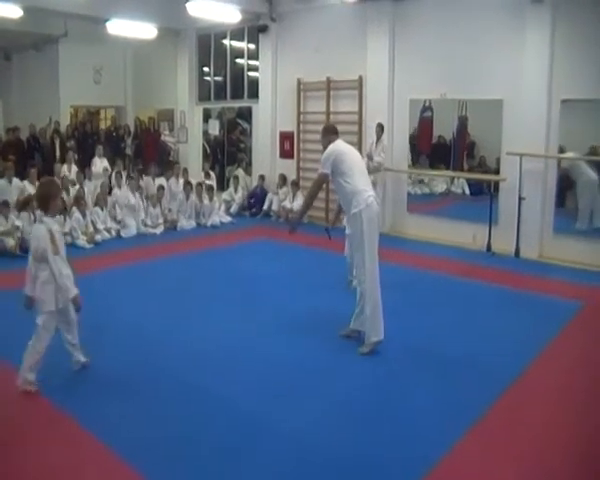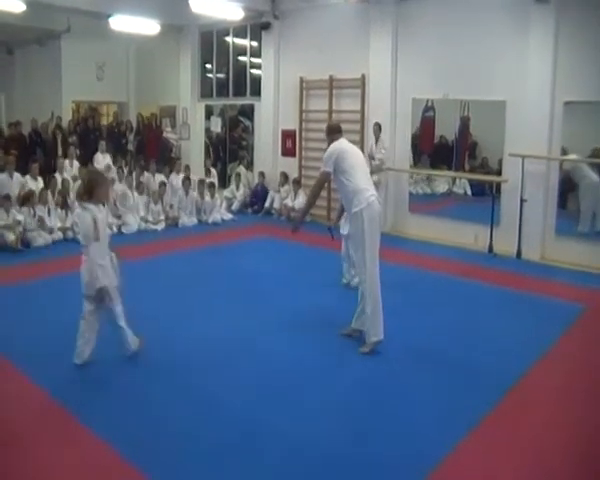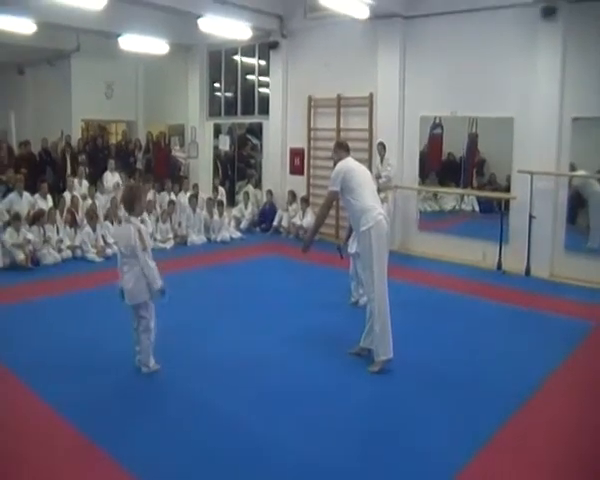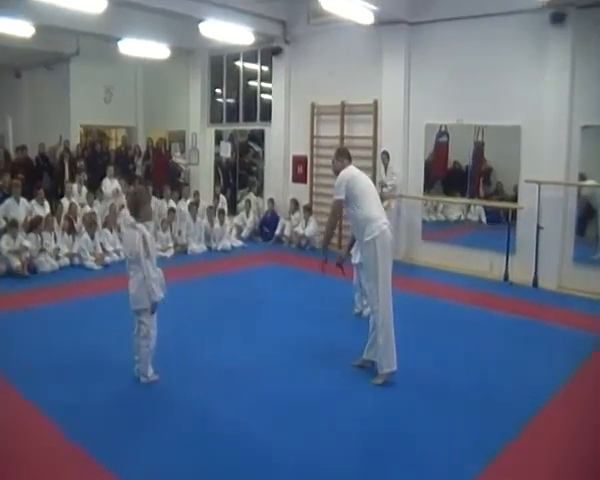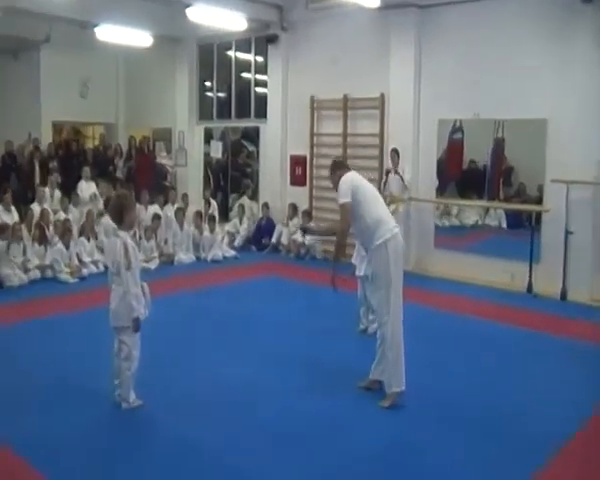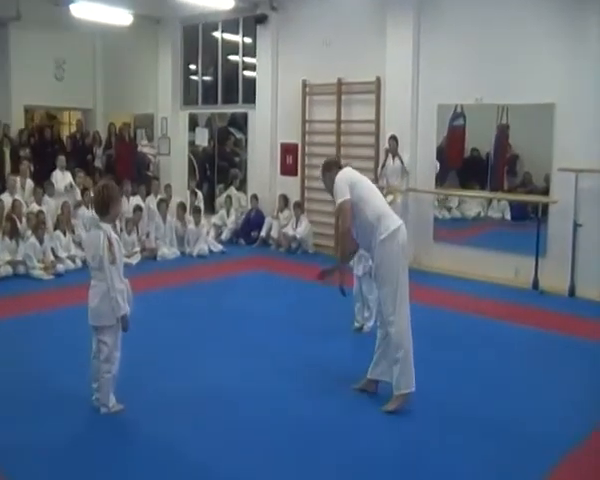
dt=0.4s
person 1, frame 1
left shoulder: (332, 151)
right shoulder: (348, 149)
left elbow: (315, 188)
left wrist: (299, 216)
right wrist: (335, 217)
left hip: (362, 210)
right hip: (364, 208)
left knee: (367, 271)
right knee: (361, 271)
left ankle: (373, 334)
right ankle: (358, 325)
person 1, frame 2
left shoulder: (334, 149)
right shoulder: (352, 148)
left elbow: (318, 186)
left wrist: (302, 215)
right wrist: (338, 217)
left hip: (363, 210)
right hip: (366, 208)
left knee: (368, 271)
right knee: (362, 270)
left ankle: (373, 334)
right ankle: (359, 325)
person 1, frame 3
left shoulder: (341, 168)
right shoulder: (359, 168)
left elbow: (326, 206)
left wrist: (310, 236)
left hip: (371, 228)
right hip: (374, 226)
left knee: (376, 289)
right knee: (371, 289)
left ankle: (382, 353)
right ankle: (368, 344)
person 1, frame 4
left shoulder: (344, 176)
right shoulder: (359, 176)
left elbow: (334, 218)
left wrist: (324, 250)
right wrist: (346, 252)
left hip: (375, 238)
right hip: (376, 236)
left knee: (380, 301)
right knee: (374, 301)
left ankle: (386, 365)
right ankle: (371, 356)
person 1, frame 5
left shoulder: (345, 181)
right shoulder: (356, 180)
left elbow: (344, 225)
right elbow: (345, 225)
left wrist: (335, 262)
right wrist: (314, 230)
left hip: (385, 243)
right hip: (385, 243)
left knee: (389, 315)
right knee: (382, 313)
left ankle: (394, 386)
right ankle: (379, 375)
person 1, frame 6
left shoulder: (341, 178)
left elbow: (346, 226)
right elbow: (356, 240)
left wrist: (340, 266)
right wrist: (335, 267)
left hip: (389, 239)
right hip: (386, 240)
left knee: (395, 315)
right knee: (383, 315)
person 2, frame 1
left shoulder: (37, 227)
right shoulder: (50, 230)
left elbow: (32, 262)
right elbow: (58, 266)
left wrist: (29, 291)
right wrist: (73, 292)
left hip: (41, 286)
right hip: (51, 290)
left knee: (69, 323)
right knee: (43, 334)
left ankle: (78, 358)
right ankle: (26, 378)
person 2, frame 2
left shoulder: (83, 213)
right shoulder: (96, 217)
right elbow: (97, 254)
right wrist: (101, 283)
left hip: (88, 271)
right hip: (100, 273)
left knee: (89, 314)
right knee: (117, 311)
left ankle: (80, 355)
right ankle: (132, 344)
person 2, frame 3
left shoulder: (121, 228)
right shoulder: (138, 230)
left elbow: (120, 259)
right elbow: (146, 261)
left wrist: (122, 283)
right wrist: (158, 284)
left hip: (129, 282)
right hip: (141, 282)
left knee: (139, 323)
right knee: (147, 324)
left ankle: (141, 359)
right ankle: (147, 363)
person 2, frame 4
left shoulder: (128, 231)
right shoulder: (144, 235)
right elbow: (149, 269)
right wrist: (155, 295)
left hip: (135, 287)
right hip: (145, 290)
left knee: (140, 330)
right knee: (148, 332)
left ankle: (140, 367)
right ankle: (145, 372)
person 2, frame 5
left shoulder: (114, 241)
right shoulder: (126, 244)
right elbow: (131, 282)
right wrist: (136, 312)
left hip: (117, 304)
right hip: (128, 306)
left knee: (121, 350)
right knee: (130, 353)
left ankle: (120, 392)
right ankle: (127, 397)
person 2, frame 6
left shoulder: (92, 234)
right shoulder: (109, 238)
right elbow: (115, 278)
right wrist: (122, 311)
left hip: (96, 300)
right hip: (109, 304)
left knee: (99, 352)
right knee: (110, 354)
left ankle: (99, 396)
right ankle: (106, 402)
